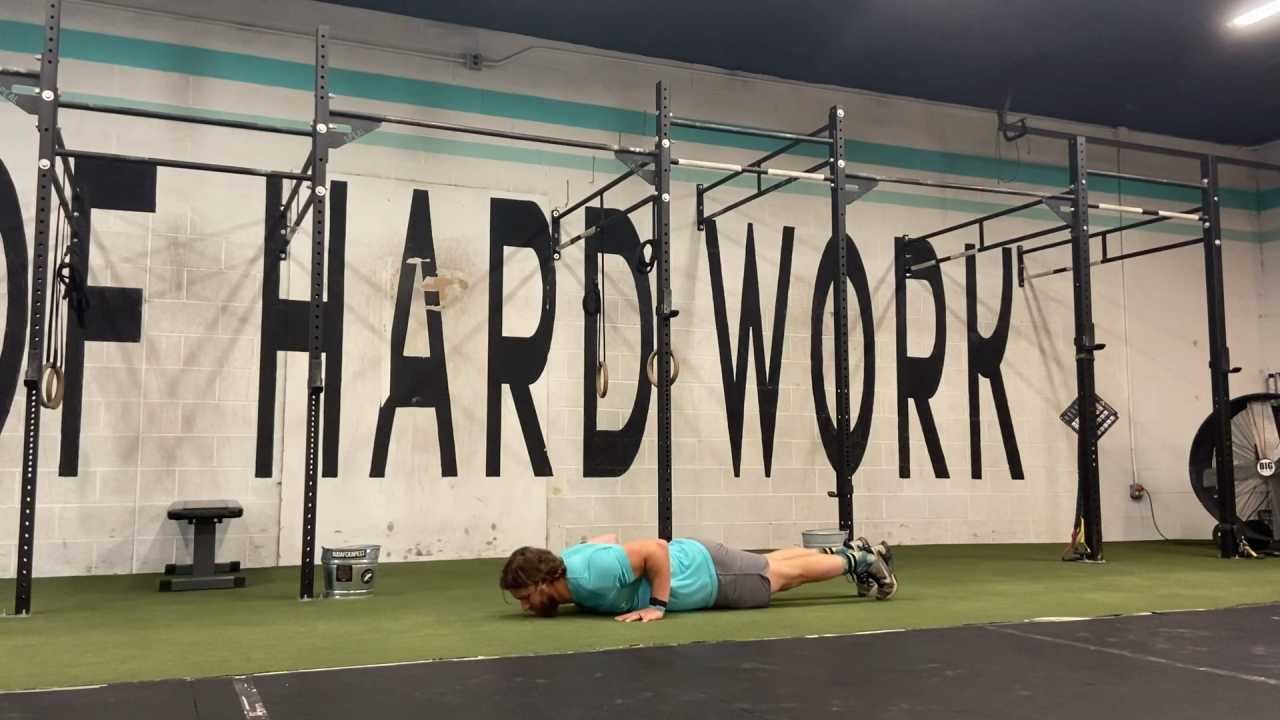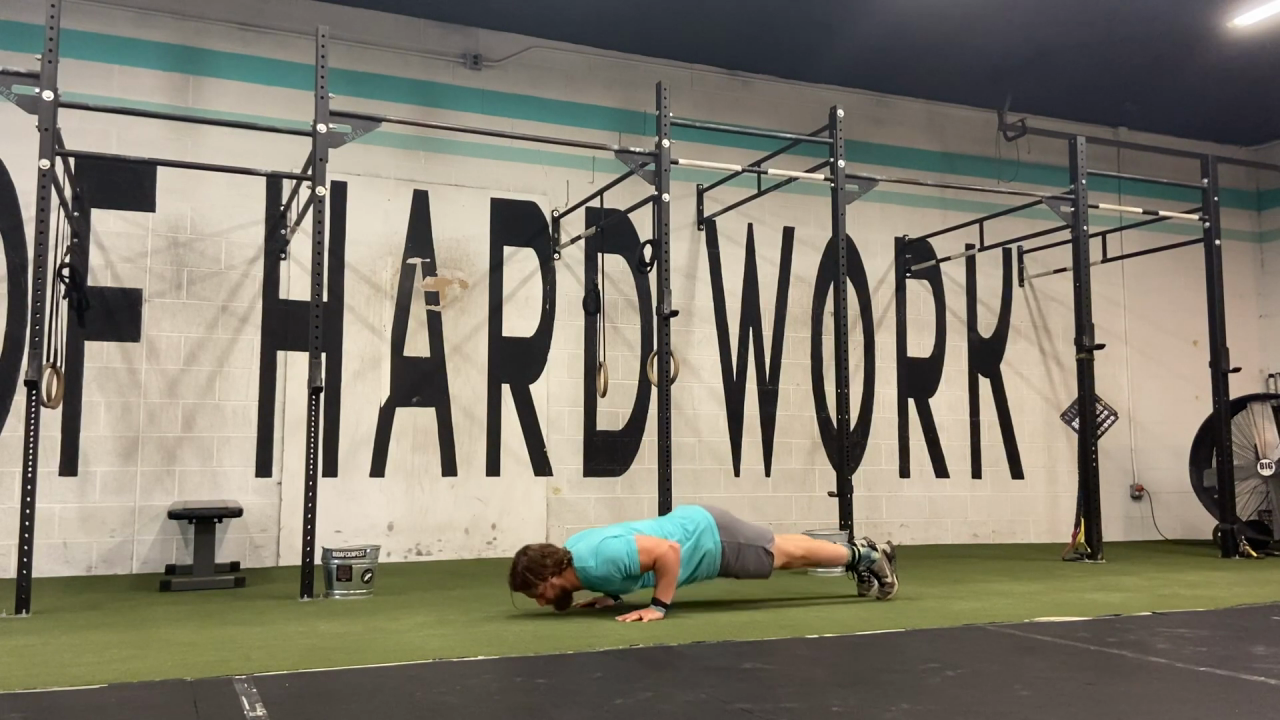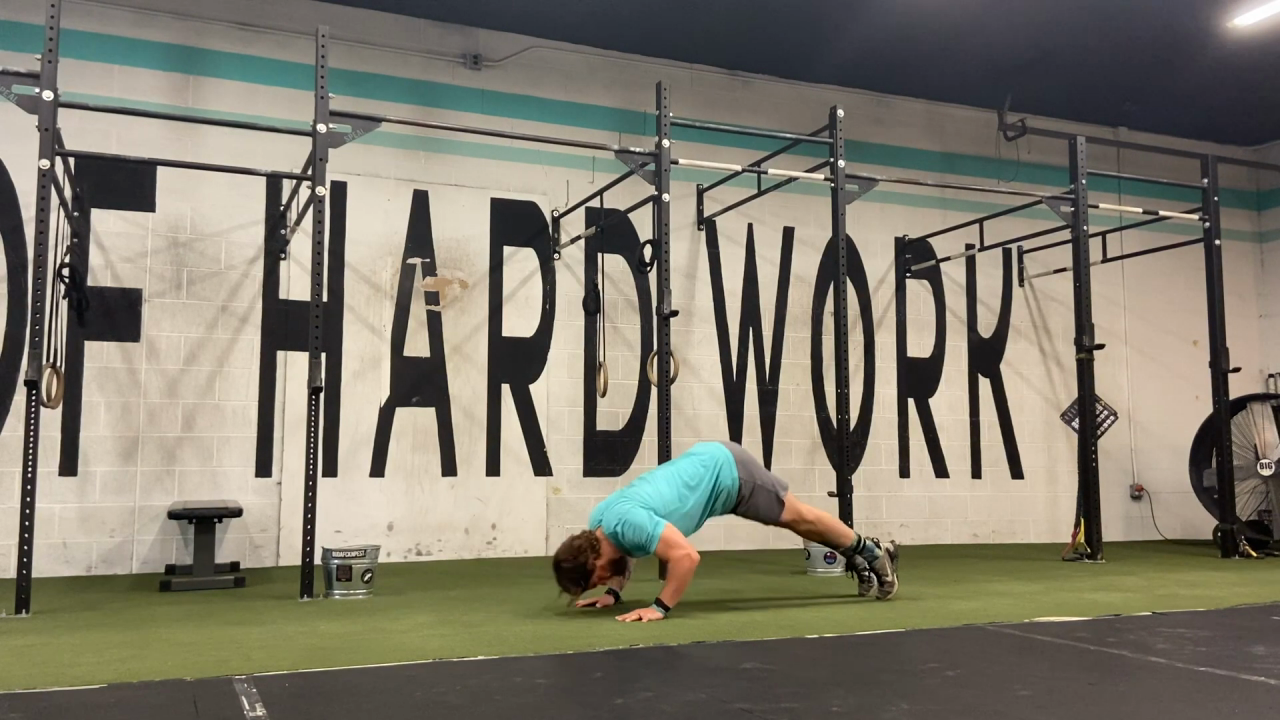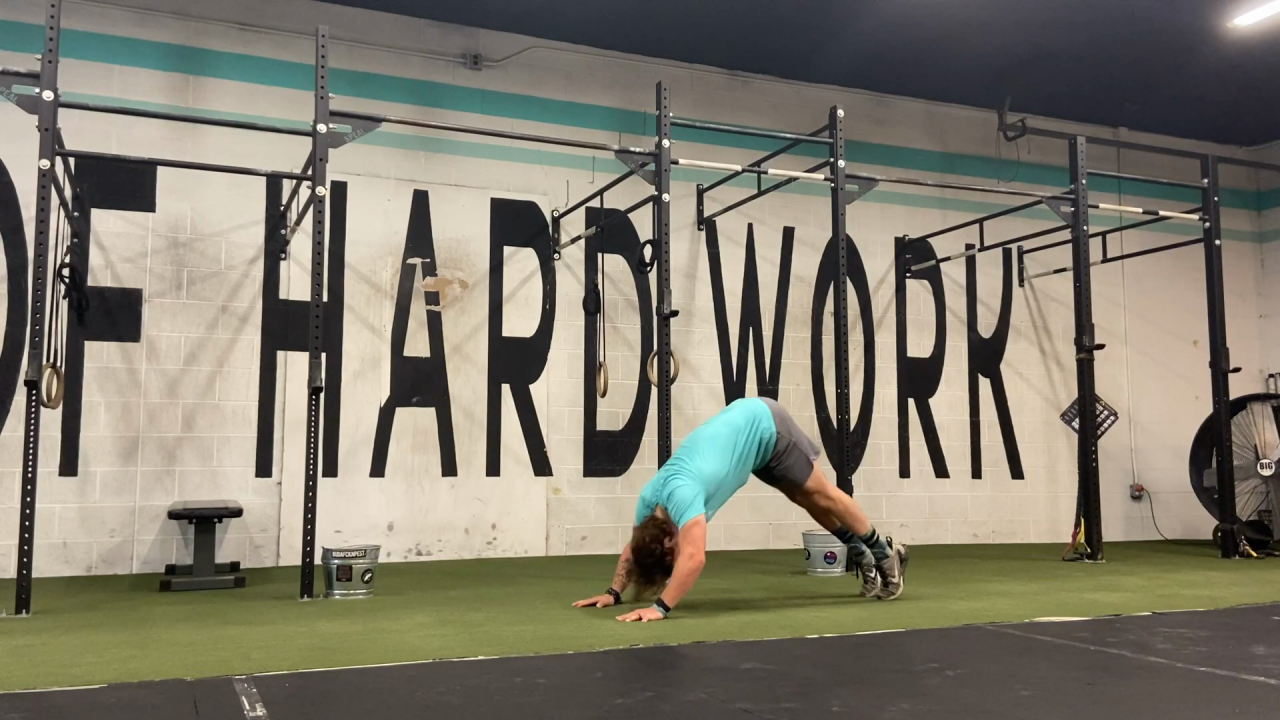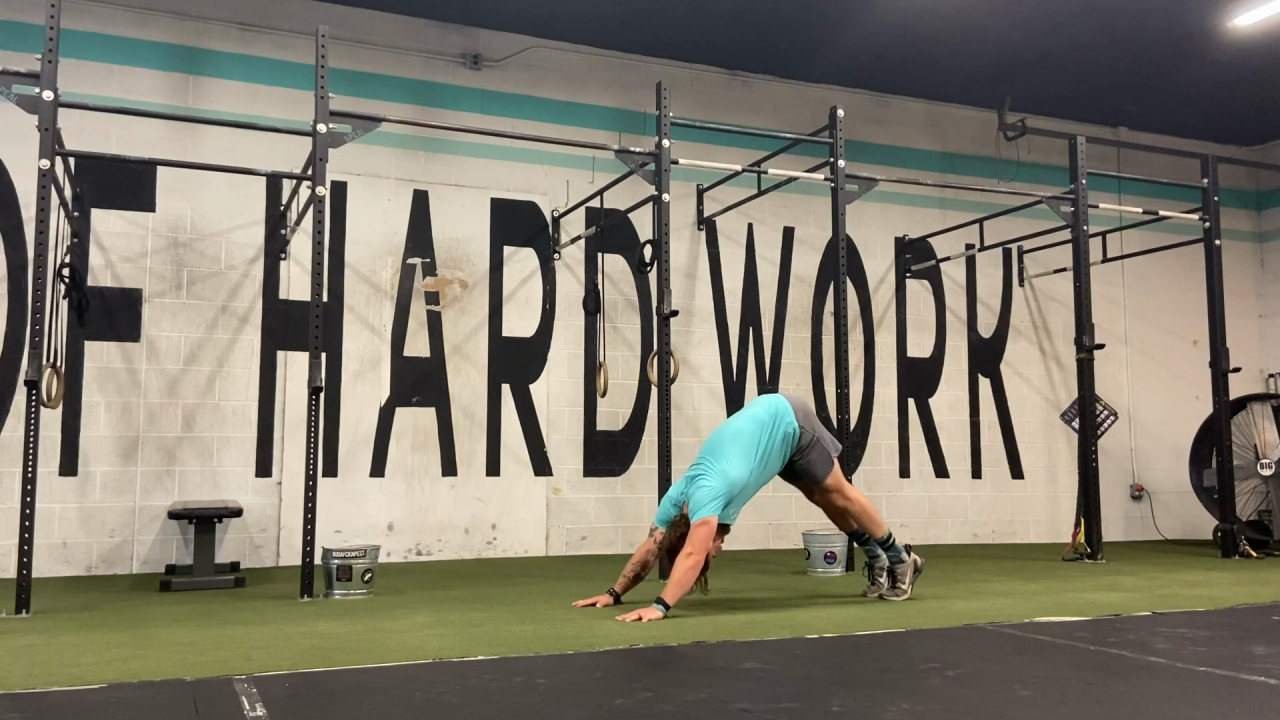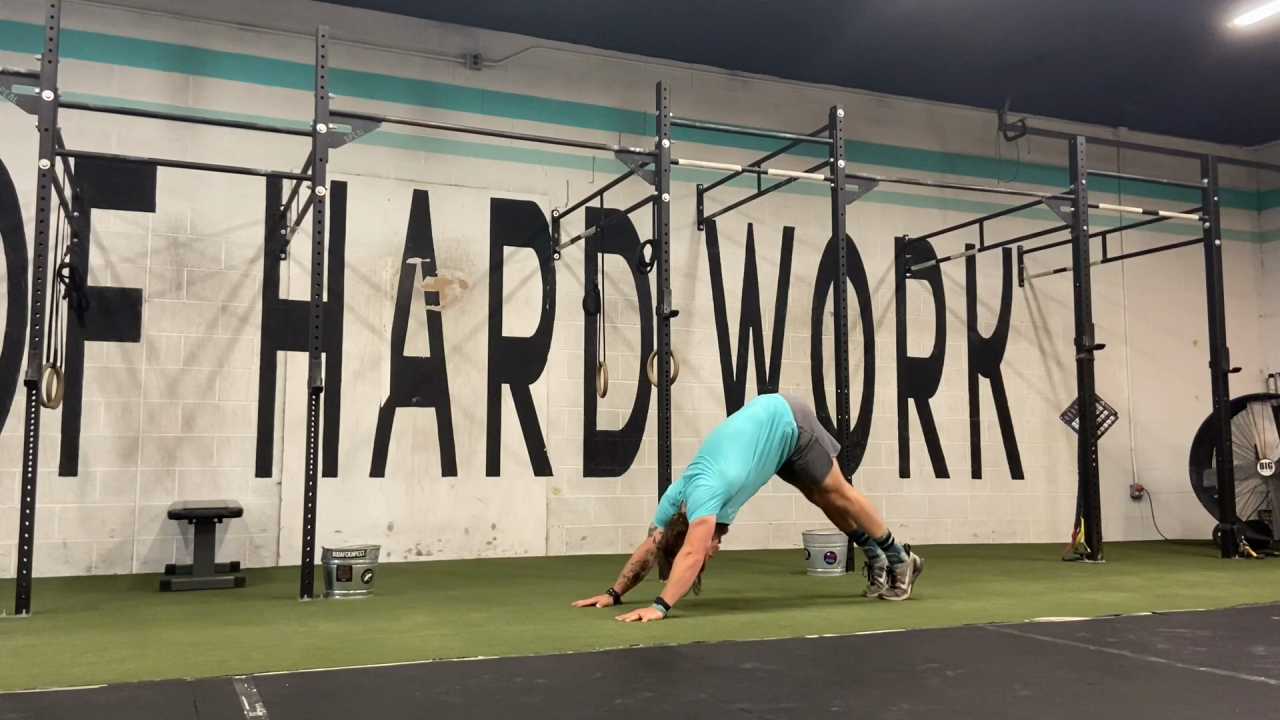
dt=0.4s
person 1, frame 1
left shoulder: (589, 579)
right shoulder: (567, 561)
left elbow: (656, 548)
right elbow: (607, 537)
left wrist: (657, 605)
right wrist: (603, 599)
left hip: (707, 575)
right hip: (690, 560)
left knee: (787, 574)
right knee: (777, 565)
left ankle: (864, 559)
right ankle: (850, 552)
person 1, frame 2
left shoulder: (596, 562)
right shoulder: (571, 550)
left elbow: (669, 551)
left wrist: (658, 605)
right wrist: (610, 592)
left hip: (710, 539)
right hip: (694, 528)
left knee: (790, 554)
right knee: (784, 550)
left ankle: (869, 556)
right ankle: (858, 550)
person 1, frame 3
left shoulder: (625, 522)
right shoulder: (598, 524)
left elbow: (687, 557)
right elbow: (625, 556)
left wrist: (659, 607)
right wrist: (612, 592)
left hip: (727, 470)
right hip: (710, 466)
left knee: (798, 517)
right knee: (790, 520)
left ankle: (873, 554)
right ankle: (855, 559)
person 1, frame 4
left shoulder: (681, 494)
right shoulder: (650, 498)
left elbow: (694, 558)
right elbow: (634, 547)
left wrist: (661, 607)
right wrist: (613, 593)
left hip: (766, 425)
right hip: (742, 423)
left knee: (819, 495)
right knee: (804, 498)
left ankle: (884, 553)
right ankle: (864, 556)
person 1, frame 5
left shoulder: (706, 494)
right shoulder: (676, 499)
left elbow: (692, 556)
right elbow: (650, 548)
left wrist: (659, 607)
right wrist: (614, 593)
left hip: (788, 420)
right hip: (765, 420)
left knee: (837, 494)
right knee: (821, 498)
left ankle: (900, 558)
right ankle: (878, 558)
person 1, frame 6
left shoulder: (703, 494)
right shoulder: (675, 499)
left elbow: (692, 555)
right elbow: (650, 547)
left wrist: (660, 606)
right wrist: (614, 593)
left hip: (786, 421)
right hip: (764, 420)
left knee: (836, 494)
right knee: (820, 498)
left ankle: (899, 558)
right ankle: (877, 559)
